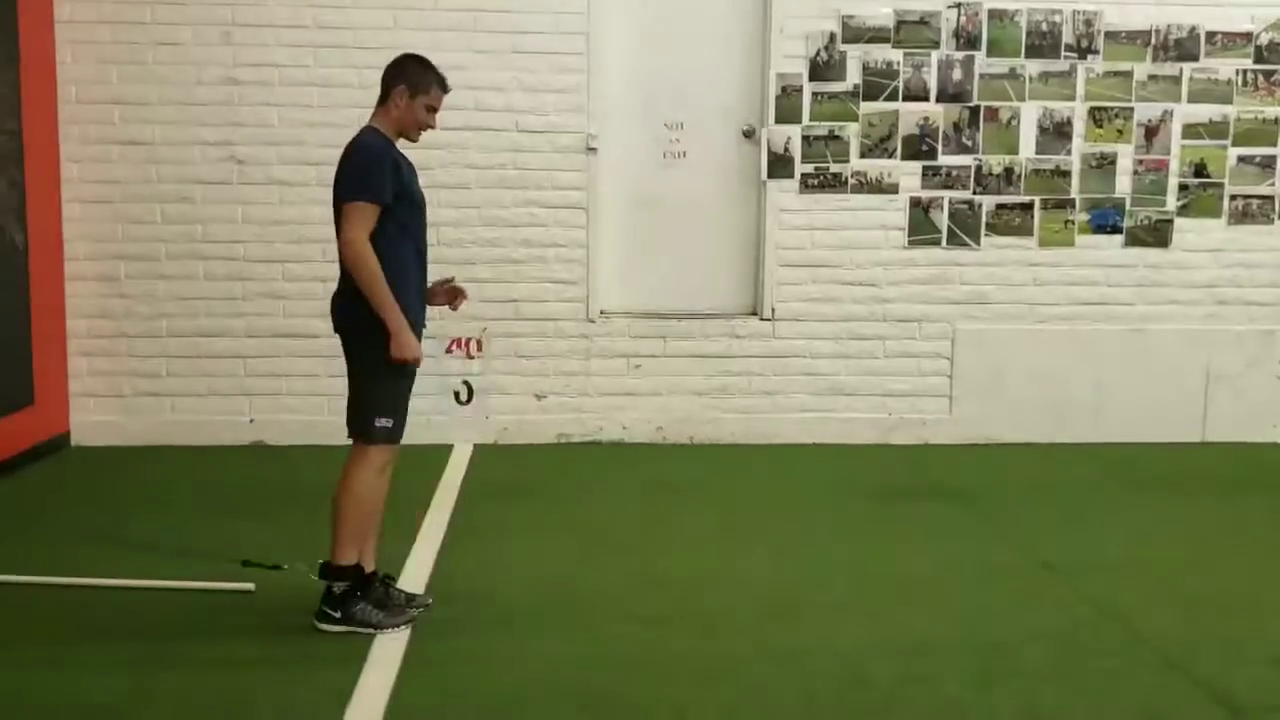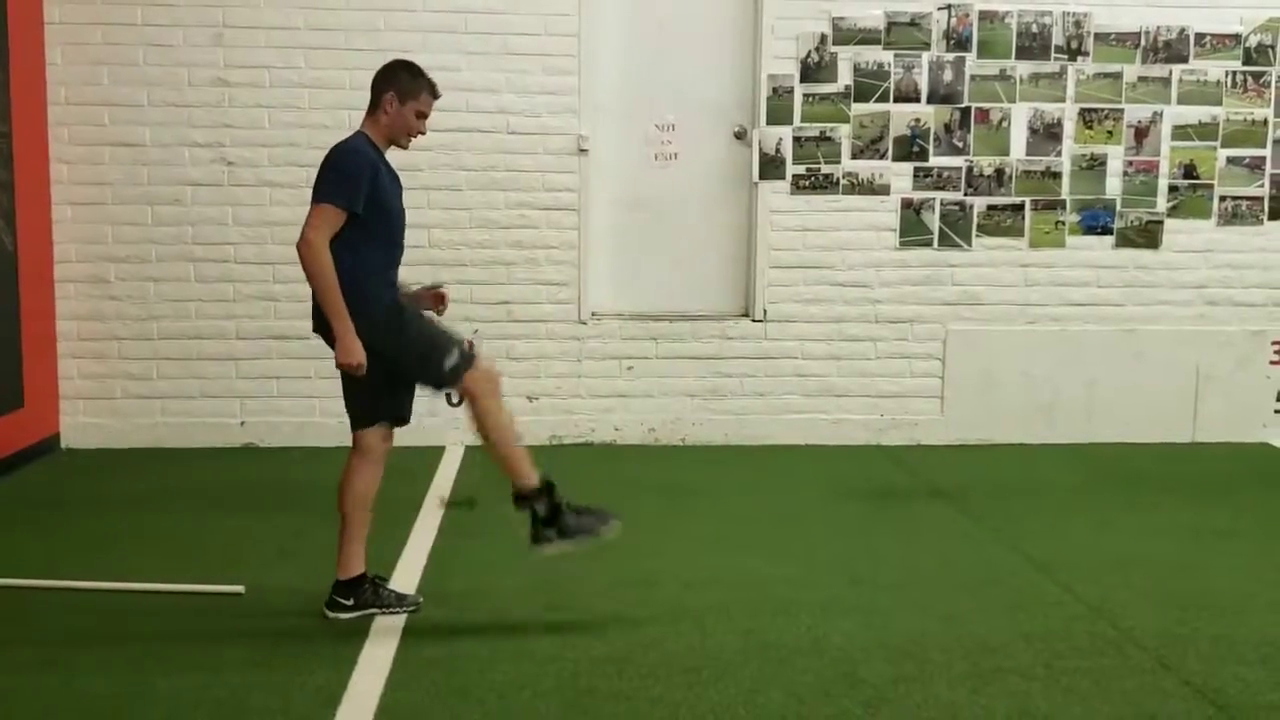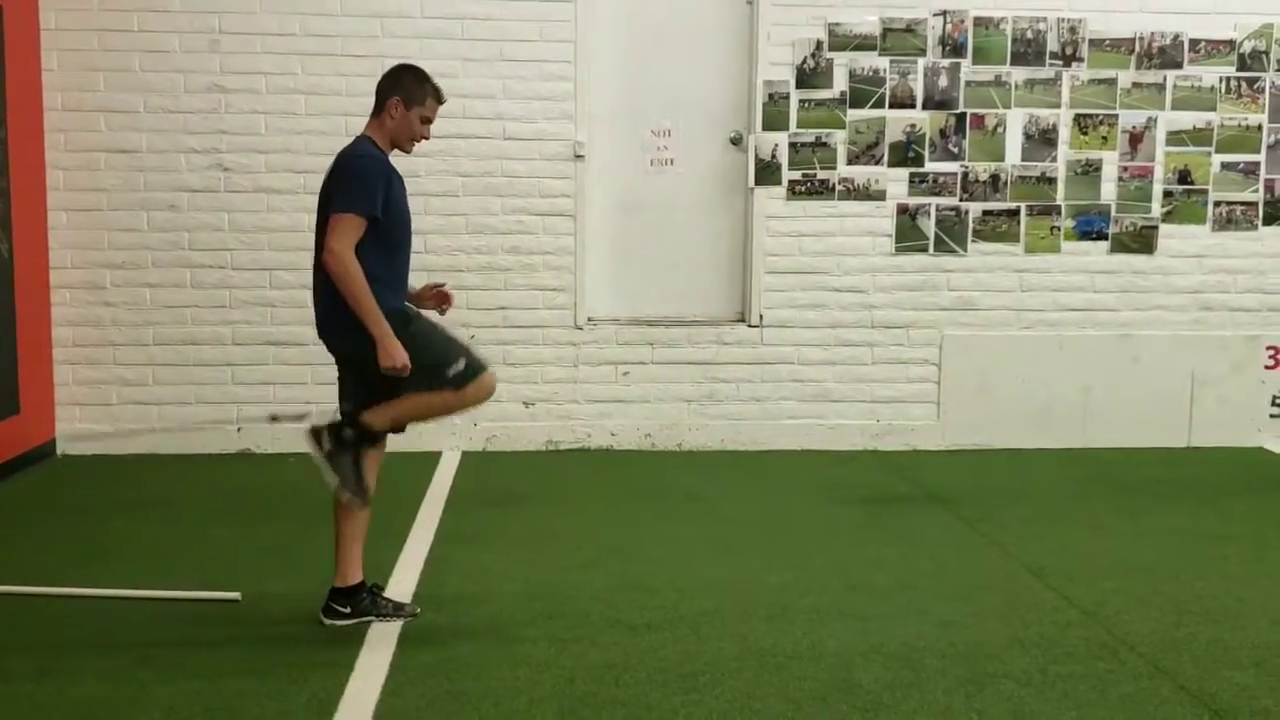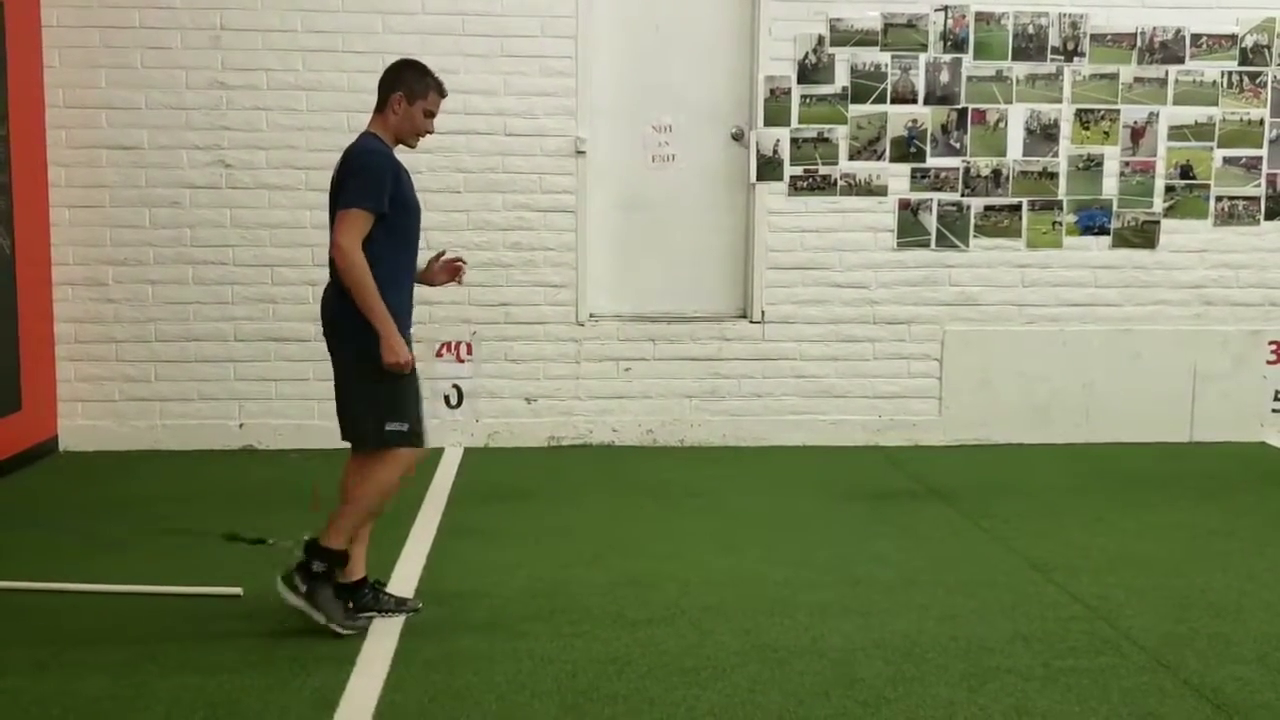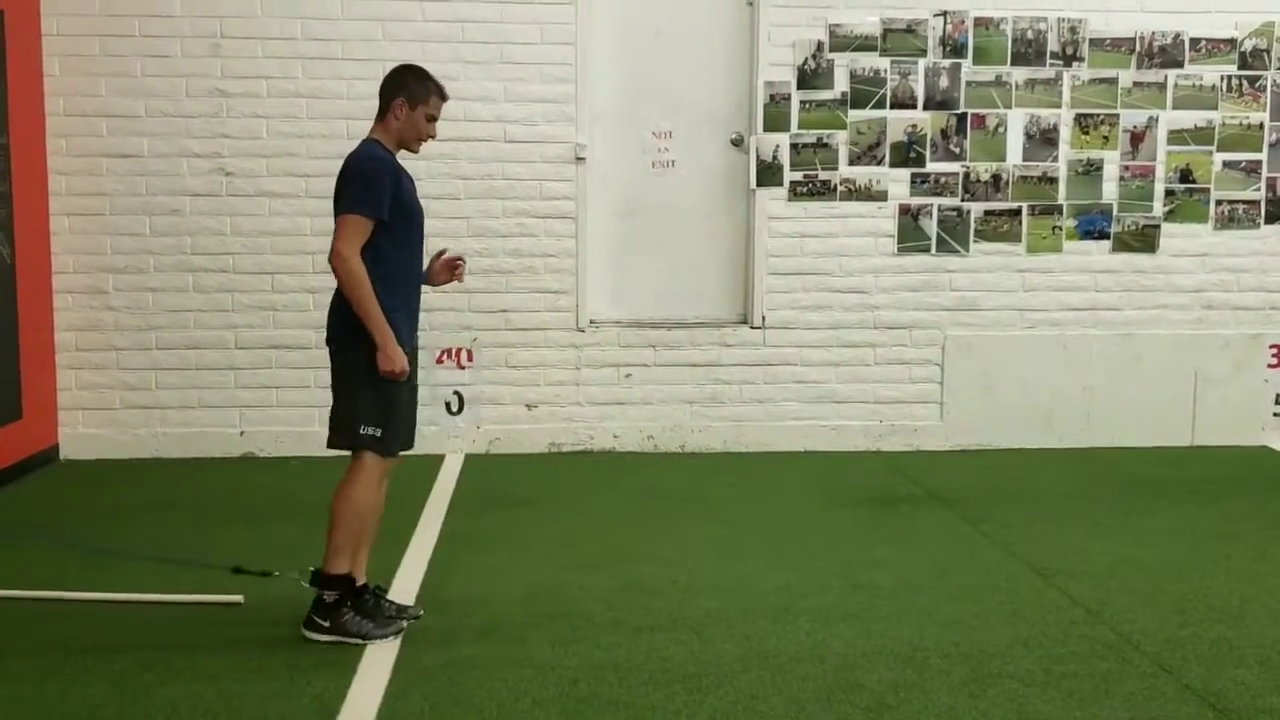
dt=1s
person 1, frame 1
left shoulder: (385, 156)
right shoulder: (372, 153)
right elbow: (354, 244)
left wrist: (423, 293)
right wrist: (398, 325)
left hip: (381, 322)
right hip: (378, 327)
left knee: (374, 447)
right knee: (375, 450)
left ankle: (359, 578)
right ankle: (341, 593)
person 1, frame 2
left shoulder: (373, 164)
right shoulder: (351, 159)
right elbow: (313, 243)
left wrist: (409, 296)
right wrist: (344, 334)
left hip: (374, 314)
right hip: (367, 318)
left knee: (373, 443)
right knee: (481, 380)
left ankle: (351, 584)
right ankle: (544, 510)
person 1, frame 3
left shoulder: (369, 165)
right shoulder: (363, 166)
right elbow: (337, 253)
left wrist: (410, 299)
right wrist: (384, 336)
left hip: (360, 322)
right hip: (366, 325)
left knee: (372, 450)
right knee: (477, 382)
left ankle: (348, 592)
right ankle: (350, 432)
person 1, frame 4
left shoulder: (377, 160)
right shoulder: (370, 160)
right elbow: (346, 249)
left wrist: (422, 275)
right wrist: (389, 332)
left hip: (371, 330)
right hip: (368, 333)
left knee: (375, 453)
right knee: (398, 452)
left ankle: (352, 585)
right ankle: (314, 569)
person 1, frame 5
left shoulder: (384, 167)
right shoulder: (372, 166)
right elbow: (345, 255)
left wrist: (427, 275)
right wrist: (385, 340)
left hip: (384, 336)
right hip: (371, 340)
left knee: (377, 462)
right knee: (371, 461)
left ankle: (356, 590)
right ankle: (329, 603)
